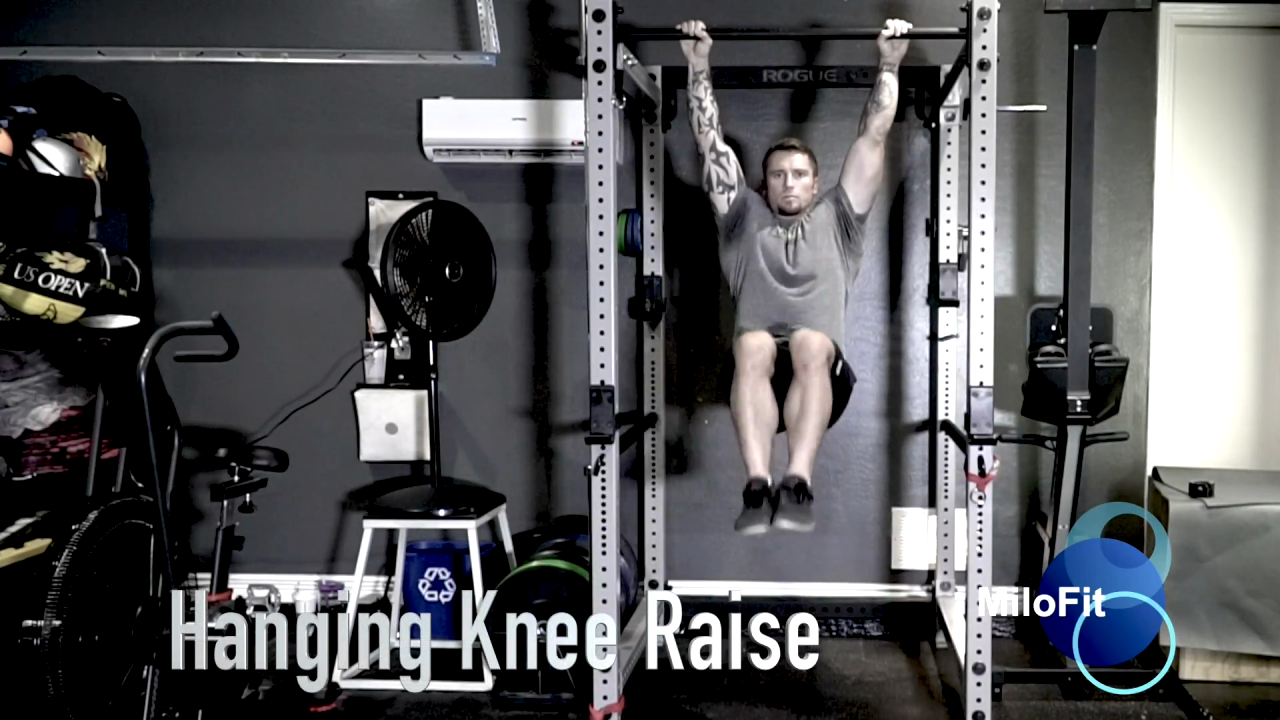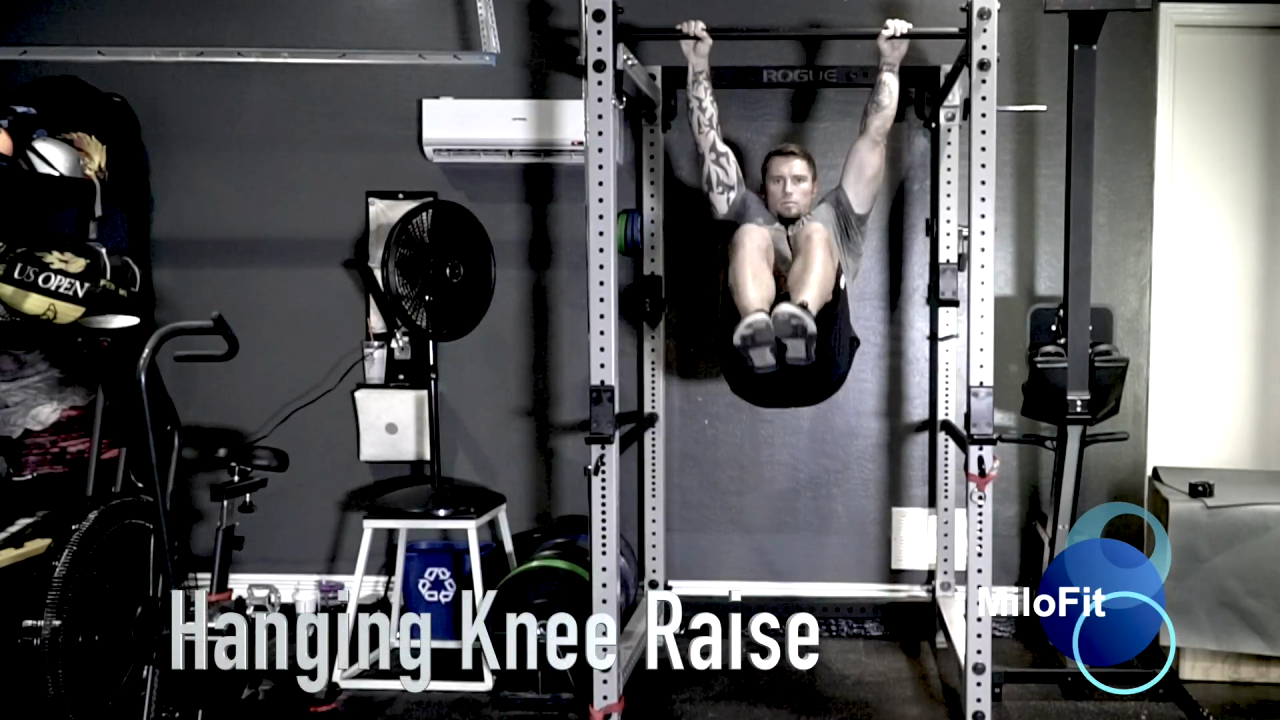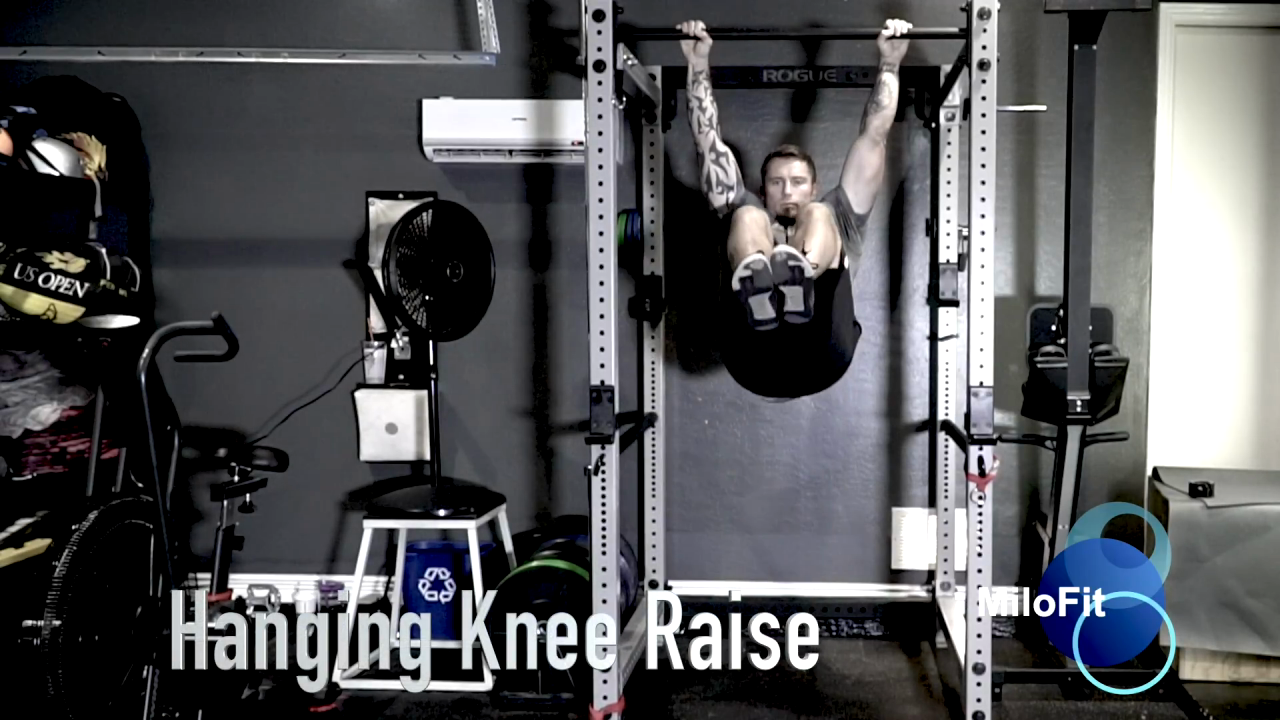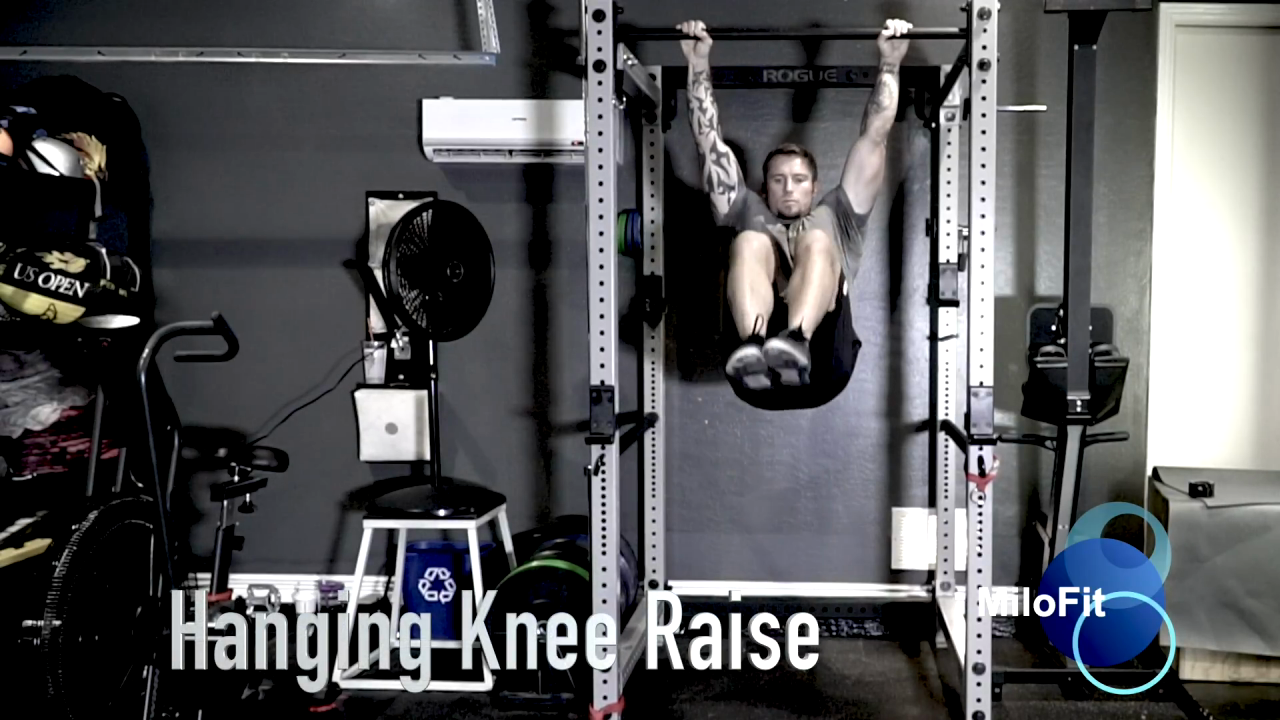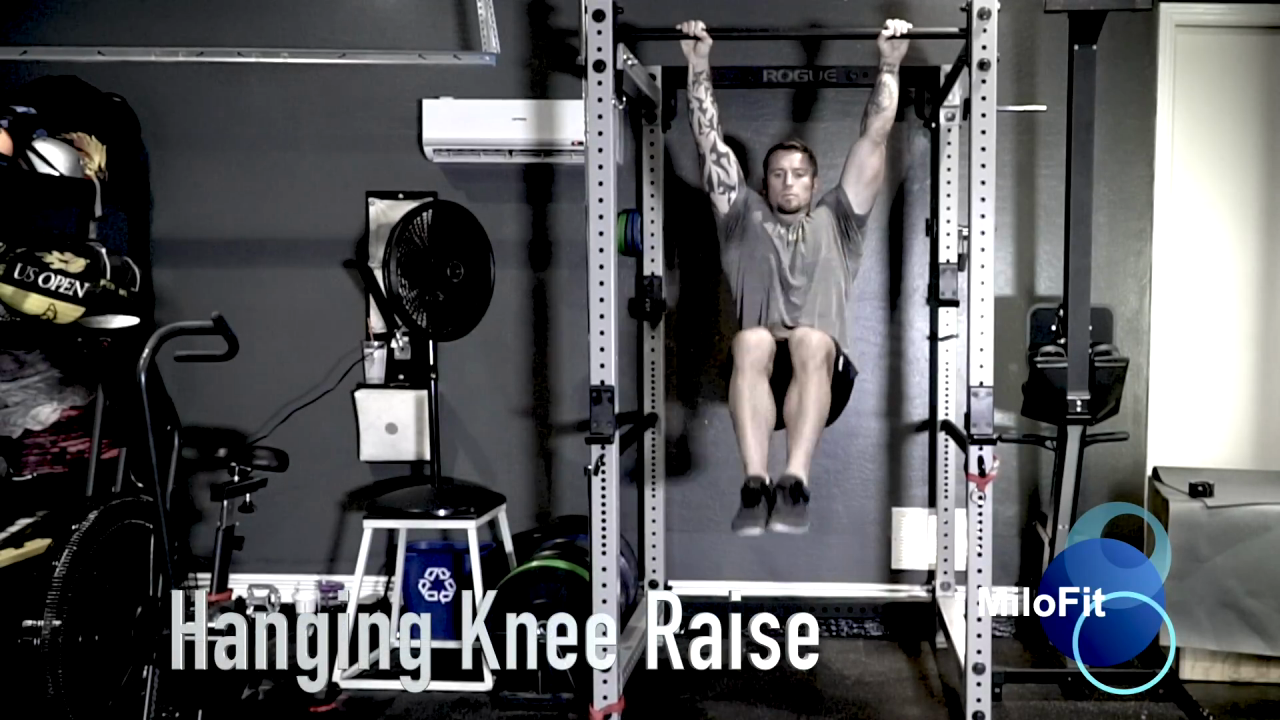
dt=0.2s
person 1, frame 1
left shoulder: (837, 218)
right shoulder: (744, 218)
left elbow: (872, 137)
right elbow: (711, 142)
left wrist: (889, 65)
right wrist: (699, 67)
left hip: (822, 367)
right hip: (758, 357)
left knee: (809, 348)
right knee: (755, 349)
left ankle: (797, 483)
right ankle: (758, 486)
person 1, frame 2
left shoulder: (837, 215)
right shoulder: (746, 209)
left elbow: (874, 137)
right elbow: (710, 142)
left wrist: (889, 64)
right wrist: (699, 64)
left hip: (823, 351)
right hip: (758, 343)
left knee: (815, 235)
right knee: (752, 234)
left ankle: (800, 323)
right ankle: (757, 328)
person 1, frame 3
left shoulder: (837, 213)
right shoulder: (748, 207)
left elbow: (874, 136)
right elbow: (709, 142)
left wrist: (889, 63)
right wrist: (698, 65)
left hip: (821, 350)
right hip: (756, 353)
left knee: (817, 215)
right knee: (746, 218)
left ankle: (800, 272)
right ankle: (758, 286)
person 1, frame 4
left shoulder: (837, 215)
right shoulder: (747, 211)
left elbow: (873, 139)
right elbow: (710, 143)
left wrist: (890, 63)
right wrist: (698, 65)
left hip: (820, 357)
right hip: (758, 348)
left knee: (817, 244)
right knee: (750, 241)
left ankle: (796, 339)
right ankle: (753, 345)
person 1, frame 5
left shoulder: (836, 217)
right shoulder: (744, 215)
left elbow: (872, 140)
right elbow: (711, 144)
left wrist: (888, 65)
right wrist: (699, 67)
left hip: (819, 368)
right hip: (761, 370)
left knee: (809, 343)
right knee: (752, 343)
left ankle: (793, 485)
right ankle: (756, 487)
